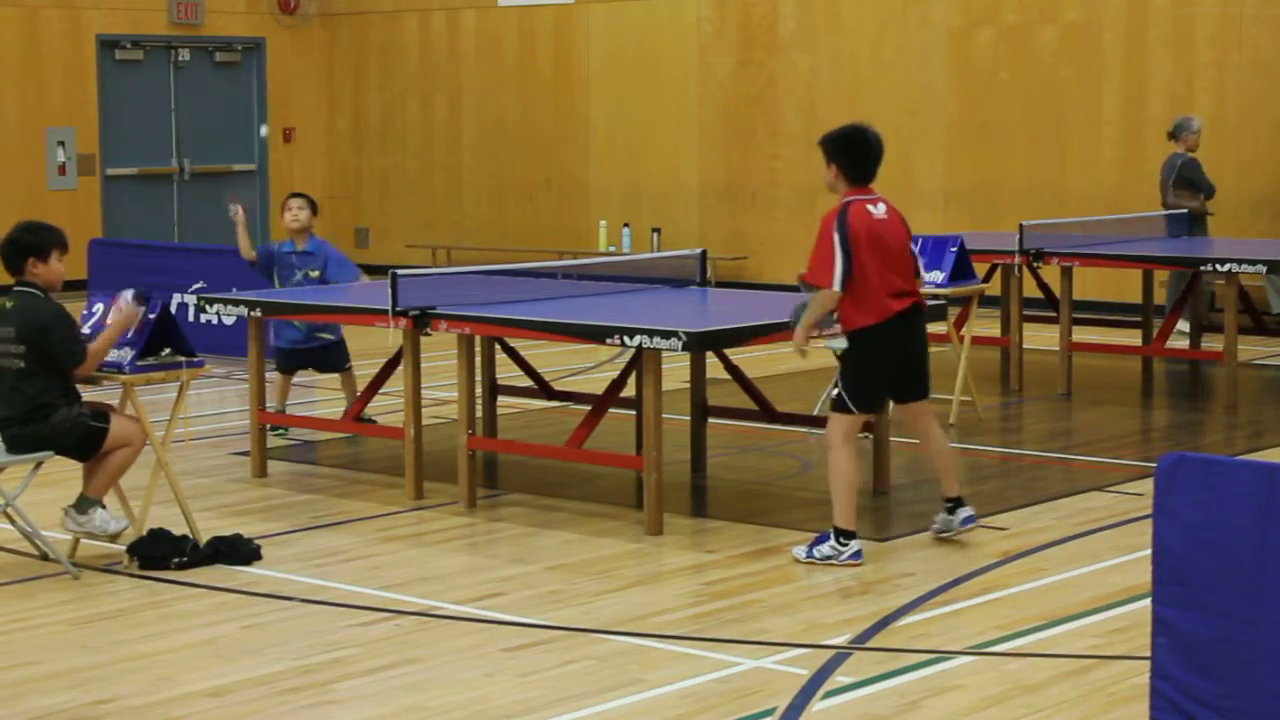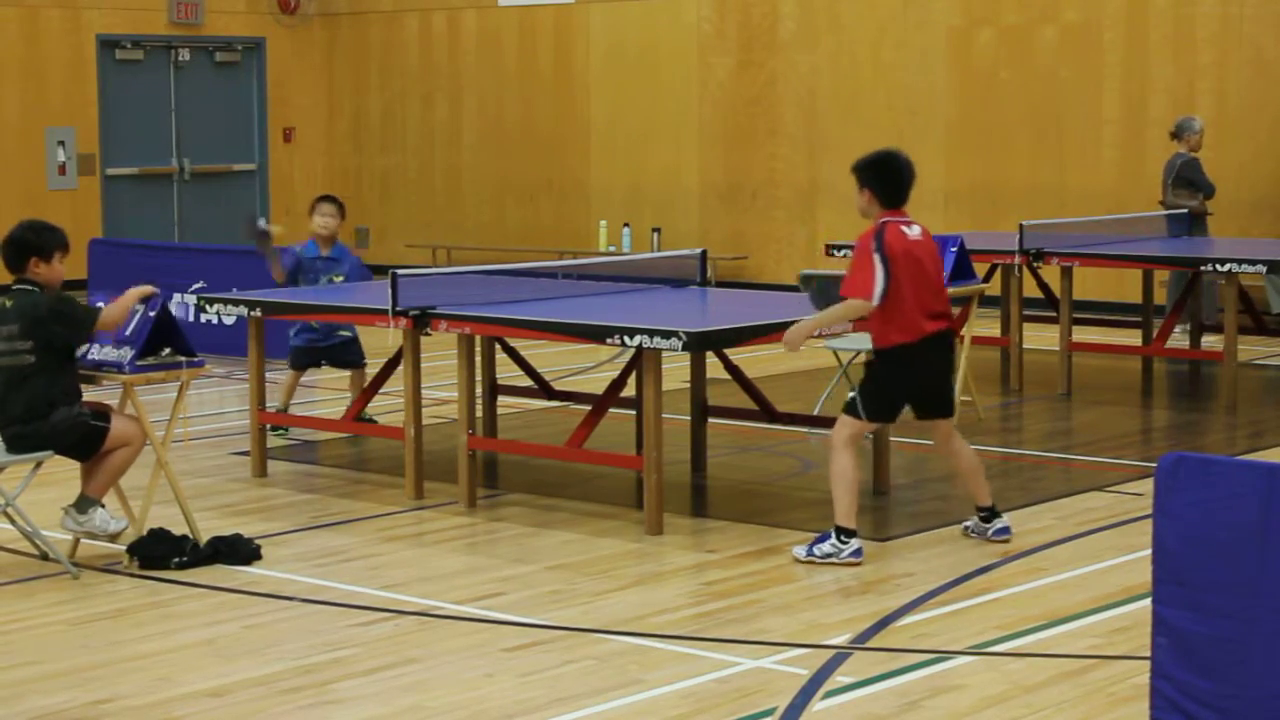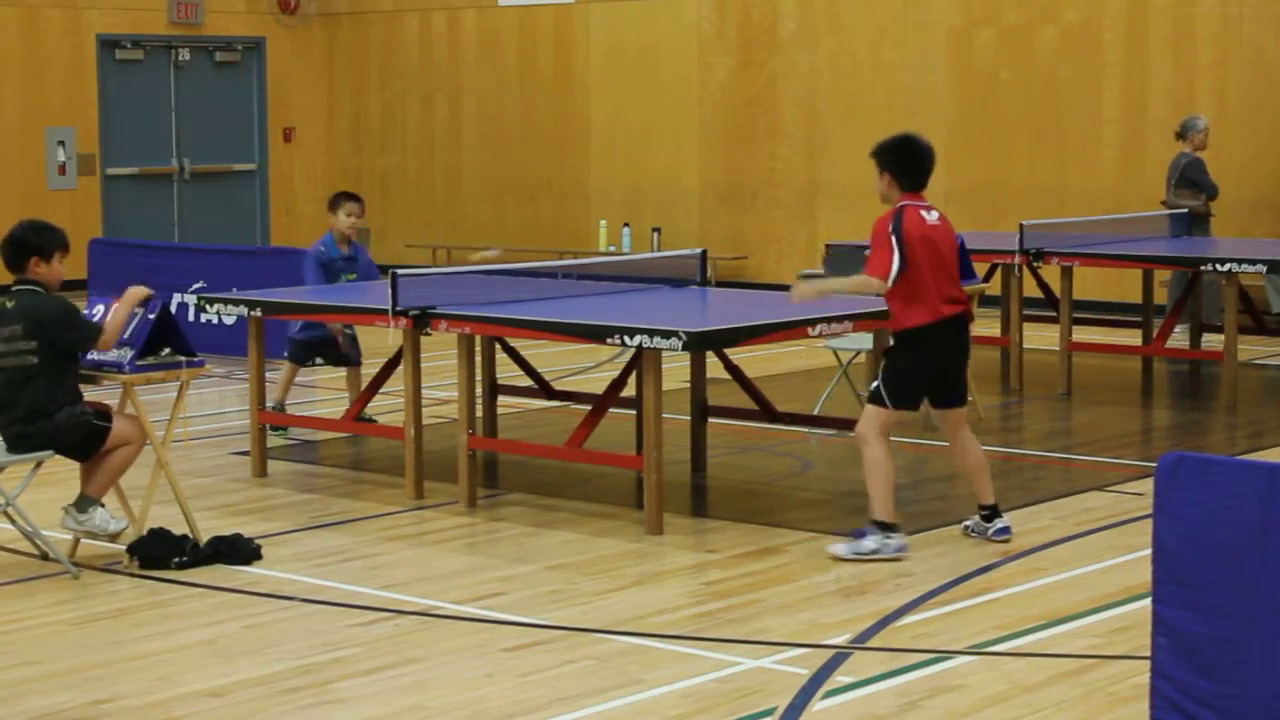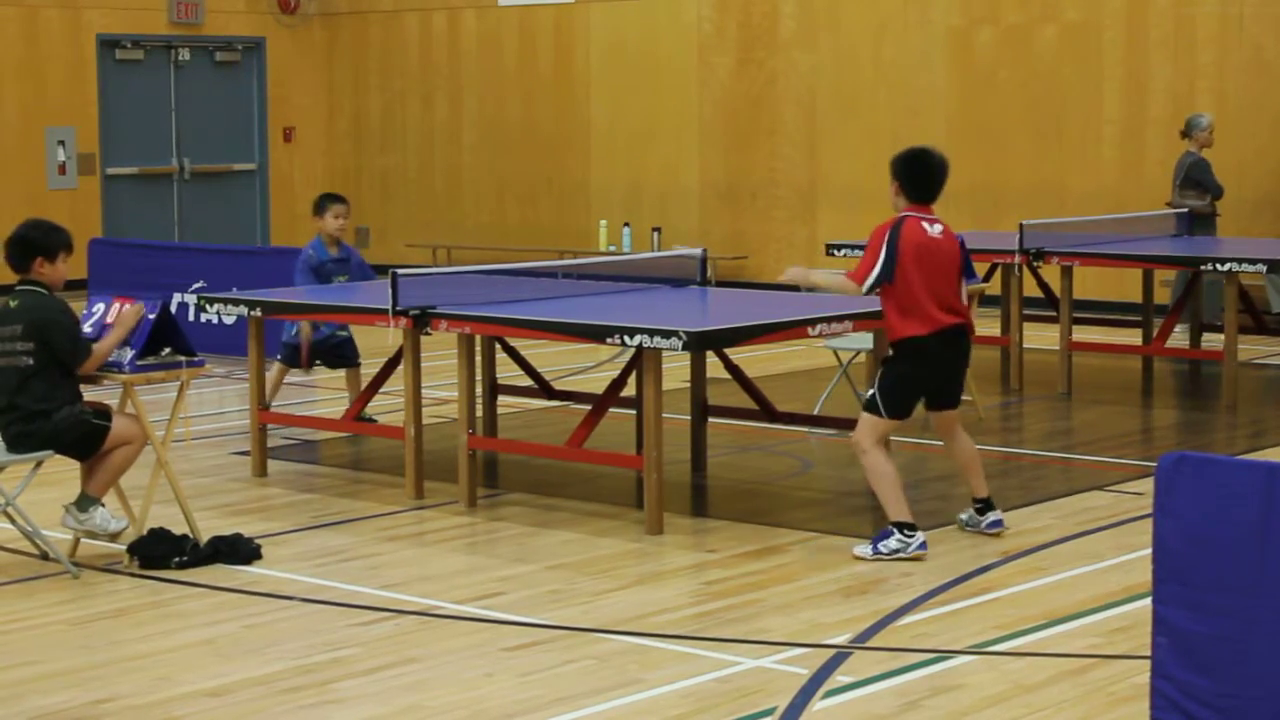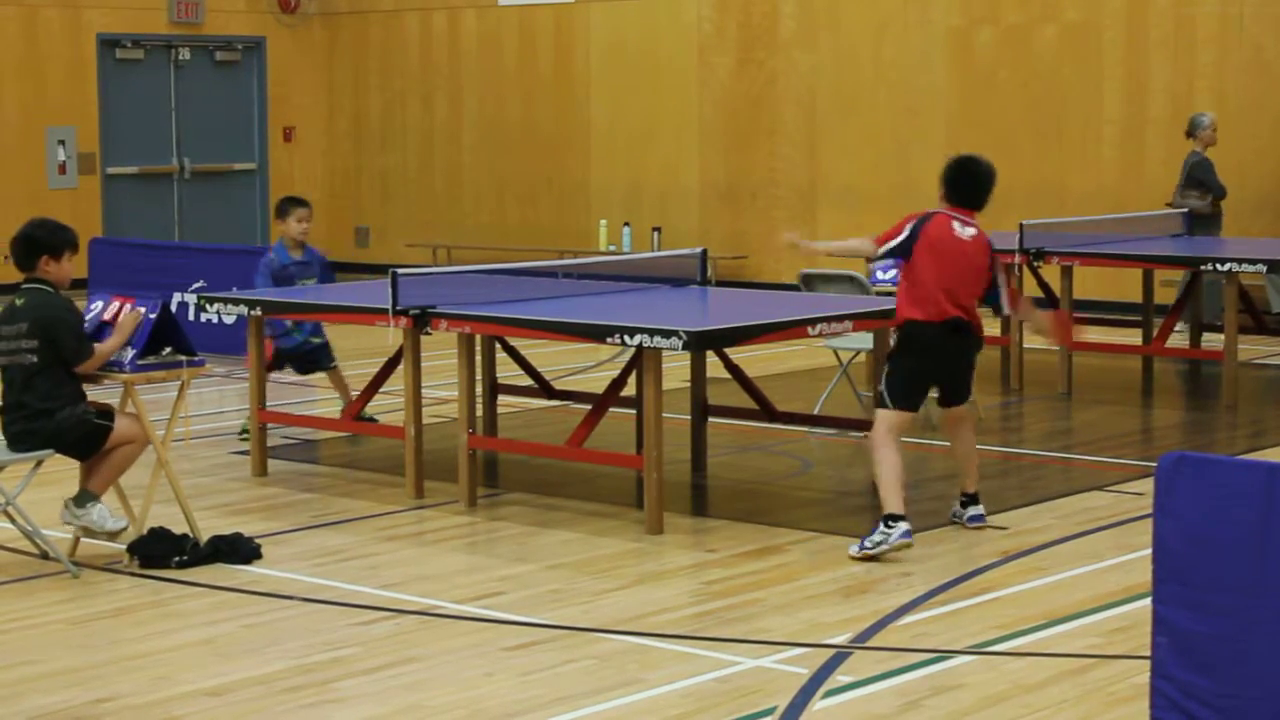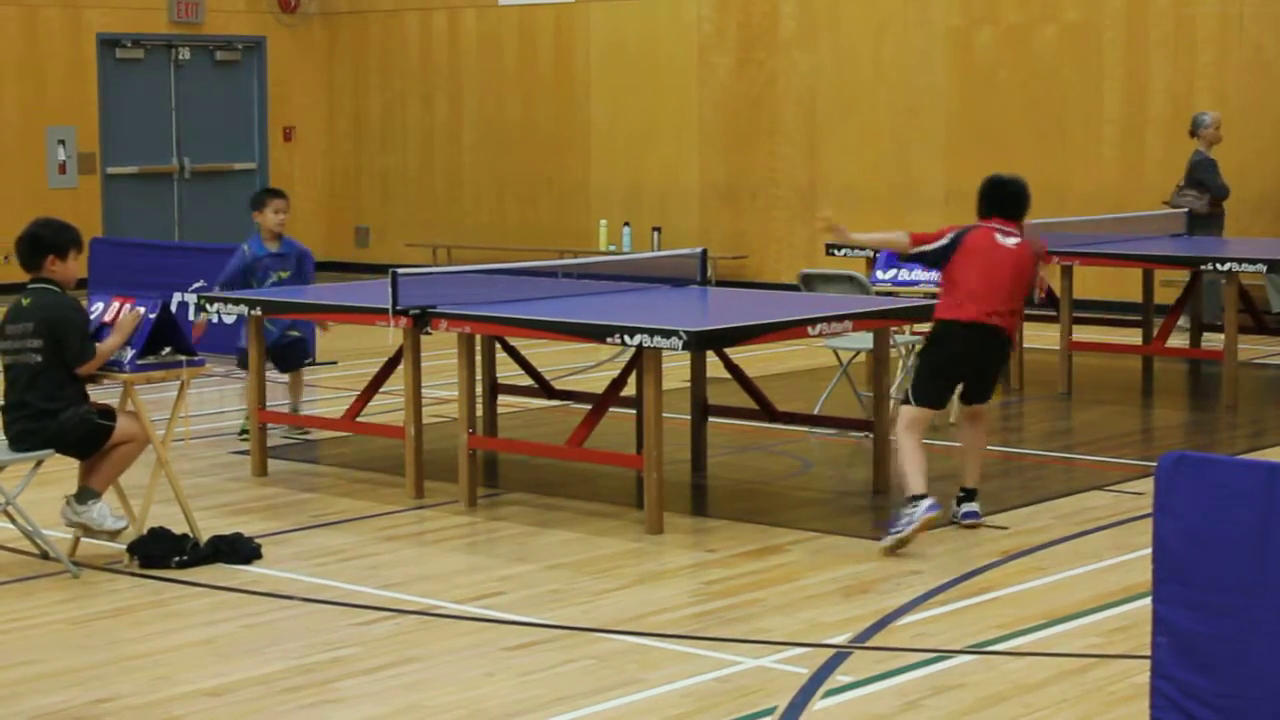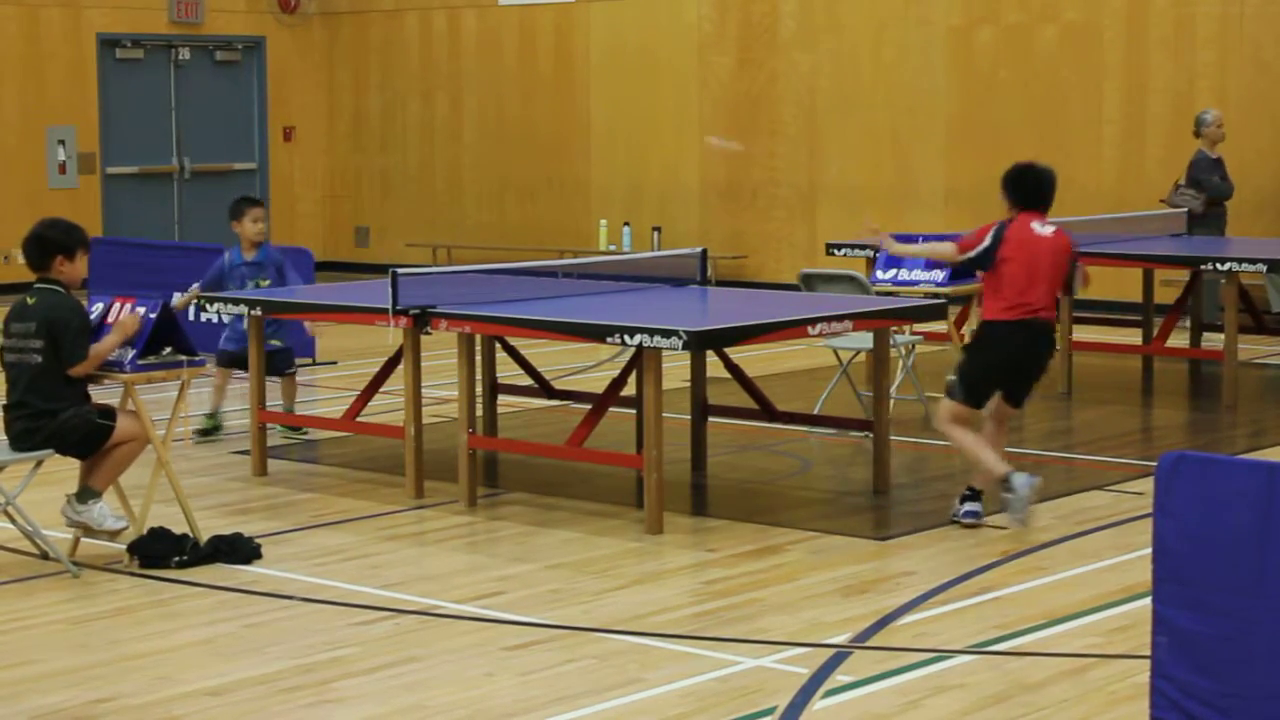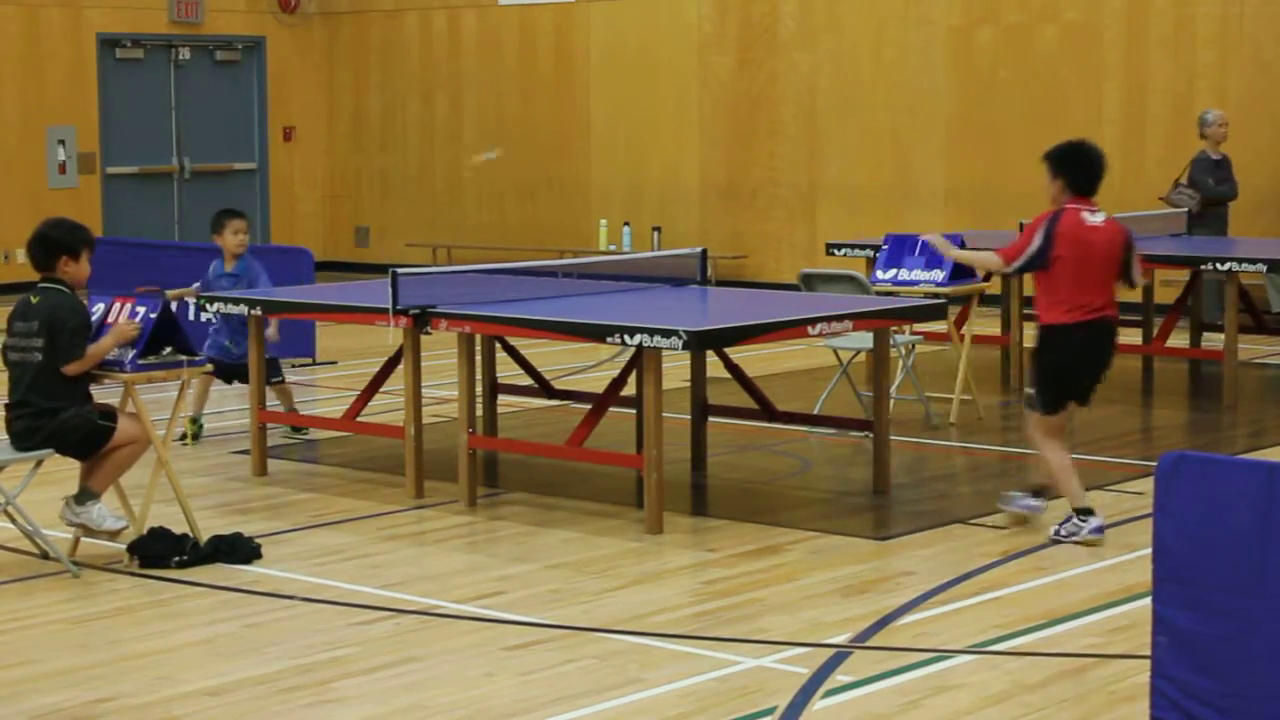
dt=0.2s
person 1, frame 1
left shoulder: (838, 220)
right shoulder: (891, 213)
left elbow: (831, 290)
right elbow: (911, 274)
left wrist: (805, 327)
left hip: (871, 337)
right hip: (909, 327)
left knee: (840, 435)
right knee: (922, 421)
left ankle: (843, 540)
right ankle: (956, 509)
person 1, frame 2
left shoulder: (875, 240)
right shoulder: (922, 237)
left elbow: (862, 303)
left wrist: (811, 325)
left hip: (900, 355)
right hip: (938, 347)
left knee: (843, 440)
right knee: (948, 435)
left ankle: (843, 539)
right ankle: (990, 517)
person 1, frame 3
left shoulder: (893, 222)
right shoulder: (941, 222)
left elbow: (881, 281)
left wrist: (821, 286)
left hip: (918, 340)
right hip: (954, 334)
left knee: (870, 430)
right knee: (958, 428)
left ankle: (881, 532)
right ankle: (992, 517)
person 1, frame 4
left shoulder: (893, 232)
right shoulder: (951, 239)
left elbow: (859, 285)
left wrist: (806, 277)
left hip: (915, 349)
right hip: (954, 343)
left knee: (867, 439)
right knee: (949, 426)
left ankle: (906, 533)
right ankle: (985, 510)
person 1, frame 5
left shoulder: (922, 225)
right shoulder: (984, 246)
left elbow: (872, 247)
right elbow: (1011, 303)
left wrist: (816, 245)
right wrist: (1041, 322)
left hip: (918, 337)
right hip: (962, 339)
left knee: (884, 433)
right knee: (958, 420)
left ankle: (894, 523)
right ankle: (970, 504)
person 1, frame 6
left shoulder: (963, 237)
right shoulder: (1031, 251)
left elbow: (906, 242)
right elbow: (1034, 283)
left wrist: (852, 238)
left hip: (953, 337)
right hip: (996, 344)
left knee: (909, 429)
right knee: (974, 415)
left ankle: (918, 503)
right ankle: (967, 501)
person 1, frame 7
left shoulder: (1002, 231)
right shoulder: (1064, 241)
left elbow: (954, 253)
right elbow: (1074, 285)
left wrist: (898, 248)
left hip: (998, 334)
right hip: (1038, 339)
left knee: (949, 419)
right knee: (997, 417)
left ankle: (1010, 480)
right ankle: (972, 498)
person 1, frame 8
left shoulder: (1050, 223)
right shoulder: (1117, 229)
left elbow: (1001, 263)
right elbow: (1138, 280)
left wrist: (951, 252)
left hip: (1062, 336)
right hip: (1101, 336)
left knee: (1042, 431)
right knee: (1056, 416)
left ankle: (1084, 517)
right ankle: (1040, 494)
person 2, frame 1
right shoulder: (47, 312)
right elbow: (82, 366)
left wrist: (71, 338)
right wrist: (119, 325)
right hip: (42, 424)
left knee: (105, 416)
right knee: (134, 432)
left ankle: (88, 507)
right ankle: (83, 512)
person 2, frame 2
right shoulder: (50, 305)
right elbow: (107, 320)
right wrist: (134, 294)
right hip: (44, 424)
left knee: (105, 416)
right knee: (134, 431)
left ankle: (88, 507)
right ankle: (84, 511)
person 2, frame 3
right shoulder: (50, 307)
right elbow: (103, 340)
right wrist: (128, 301)
right hip: (46, 424)
left knee: (103, 417)
right knee: (134, 431)
left ankle: (87, 506)
right ankle: (84, 509)
person 2, frame 4
right shoulder: (51, 309)
right elbow: (84, 364)
left wrist: (80, 339)
right wrist: (120, 329)
right hip: (46, 423)
left knee: (103, 417)
right knee: (135, 431)
left ankle: (87, 508)
right ankle: (85, 508)
person 2, frame 5
right shoulder: (57, 307)
right elbow: (84, 363)
left wrist: (90, 332)
right wrist: (120, 335)
right hip: (49, 422)
left knee: (104, 417)
right knee: (137, 430)
left ankle: (85, 505)
right ankle: (84, 504)
person 2, frame 6
right shoulder: (63, 307)
right elbow: (84, 365)
right wrist: (119, 335)
right hip: (51, 422)
left knee: (103, 418)
right knee: (138, 429)
left ankle: (84, 504)
right ankle: (84, 501)
person 2, frame 7
right shoulder: (67, 308)
right elbow: (77, 366)
right wrist: (117, 336)
right hip: (51, 422)
left knee: (106, 418)
right knee: (138, 428)
left ankle: (85, 502)
right ankle: (85, 501)
person 2, frame 8
right shoulder: (68, 307)
right elbow: (71, 365)
right wrist: (112, 340)
right hip: (52, 421)
left knee: (107, 418)
right knee: (139, 431)
left ankle: (84, 503)
right ankle: (84, 502)
person 3, frame 1
left shoulder: (325, 251)
right shoulder: (277, 252)
left elbow: (353, 276)
right elbow: (249, 255)
right wrist: (240, 224)
left hip: (323, 326)
right hip: (290, 327)
left knee: (345, 368)
right knee: (285, 372)
right ankle: (279, 414)
person 3, frame 2
left shoulder: (347, 256)
right shoulder: (298, 254)
right elbow: (280, 278)
right wrist: (273, 259)
left hip: (340, 325)
right hip: (307, 326)
left knee: (358, 366)
right knee: (296, 370)
left ankle: (356, 411)
right ankle: (281, 413)
person 3, frame 3
left shoulder: (360, 254)
right shoulder: (318, 253)
right wrist: (330, 319)
left hip: (343, 321)
right hip: (312, 322)
left knee: (354, 364)
right knee: (293, 363)
right ankle: (278, 408)
person 3, frame 4
left shoulder: (351, 256)
right shoulder: (308, 257)
right wrist: (306, 324)
left hip: (336, 325)
right hip: (310, 323)
left knee: (353, 365)
right knee: (284, 365)
left ankle: (356, 411)
person 3, frame 5
left shoulder: (317, 259)
right shoulder: (271, 261)
right wrist: (264, 329)
left hip: (309, 328)
right hip: (280, 329)
left knee: (332, 368)
person 3, frame 6
left shoulder: (297, 251)
right shoulder: (247, 252)
left elbow: (305, 286)
right elbow: (224, 283)
left hip: (290, 322)
left knee: (296, 367)
right knee: (251, 370)
left ankle: (295, 414)
right ankle: (253, 419)
person 3, frame 7
left shoulder: (275, 258)
right shoulder: (228, 260)
left elbow: (296, 289)
right elbow: (205, 286)
left wrist: (307, 318)
right wrist: (184, 300)
left hip: (271, 328)
right hip: (239, 328)
left knee: (287, 372)
right knee: (222, 368)
left ankle: (289, 416)
right ankle: (213, 418)
person 3, frame 8
left shoulder: (253, 269)
right shoulder: (214, 269)
right elbow: (203, 291)
left wrist: (272, 327)
right wrist: (179, 293)
right hip: (222, 337)
left knee: (277, 383)
right knee: (205, 373)
left ankle: (292, 415)
right ankle: (194, 422)
person 4, frame 1
left shoulder: (1168, 163)
right shoulder: (1188, 163)
right elbow: (1209, 191)
left wrist: (1192, 195)
right wrist: (1197, 195)
left hip: (1175, 224)
right hip: (1191, 225)
left knee: (1179, 272)
right ankle: (1187, 318)
person 4, frame 2
left shoulder: (1171, 163)
right shoulder: (1189, 163)
right elbow: (1209, 191)
left wrist: (1191, 195)
right wrist: (1197, 195)
left hip: (1175, 224)
right hip: (1191, 225)
left knee: (1179, 272)
right knee: (1207, 273)
left ankle: (1176, 320)
right ankle: (1205, 323)
person 4, frame 3
left shoulder: (1177, 162)
right shoulder: (1193, 163)
right elbow: (1212, 192)
left wrist: (1196, 196)
right wrist: (1200, 196)
left hip: (1179, 224)
right hip: (1194, 225)
left knee: (1181, 272)
right knee: (1209, 273)
left ankle: (1178, 320)
right ankle: (1211, 324)
person 4, frame 4
left shoulder: (1183, 161)
right shoulder: (1198, 163)
right elbow: (1218, 192)
left wrist: (1202, 196)
right wrist: (1206, 197)
left hip: (1187, 224)
right hip: (1200, 225)
left knee: (1185, 272)
right knee: (1211, 274)
left ankle: (1179, 319)
right ankle: (1211, 324)
person 4, frame 5
left shoulder: (1193, 160)
right shoulder: (1200, 163)
left elbow: (1210, 191)
right elbow: (1220, 192)
left wrist: (1206, 196)
right wrist: (1209, 196)
left hip: (1196, 224)
right hip: (1203, 225)
left knee: (1193, 272)
right knee: (1212, 274)
left ankle: (1182, 319)
right ankle: (1211, 325)
person 4, frame 6
left shoulder: (1208, 160)
right shoulder: (1200, 162)
left elbow: (1222, 191)
right elbow: (1221, 192)
left wrist: (1209, 195)
right wrist: (1214, 194)
left hip: (1209, 224)
right hip: (1203, 226)
left knee: (1202, 272)
right knee: (1211, 273)
left ankle: (1187, 316)
right ankle: (1211, 325)
person 4, frame 7
left shoulder: (1217, 160)
right shoulder: (1200, 161)
left elbow: (1228, 190)
right elbow: (1217, 192)
left wrist: (1212, 193)
right wrist: (1221, 190)
left hip: (1216, 224)
right hip: (1202, 226)
left knee: (1209, 273)
right knee: (1210, 274)
right ankle: (1210, 326)
person 4, frame 8
left shoulder: (1224, 161)
right shoulder: (1200, 161)
left elbow: (1233, 191)
right elbow: (1209, 193)
left wrist: (1216, 192)
right wrist: (1223, 191)
left hip: (1219, 224)
right hip: (1202, 226)
left knee: (1219, 274)
right knee: (1208, 274)
left ankle: (1213, 321)
right ankle: (1209, 326)
